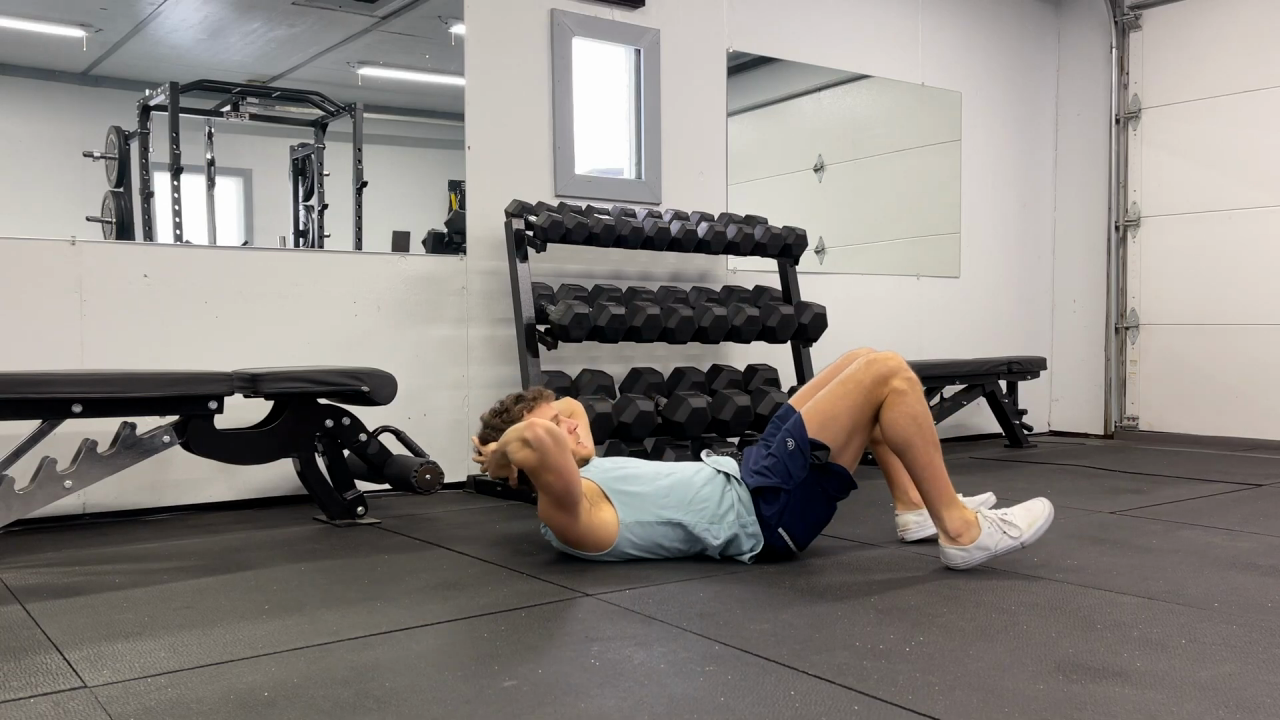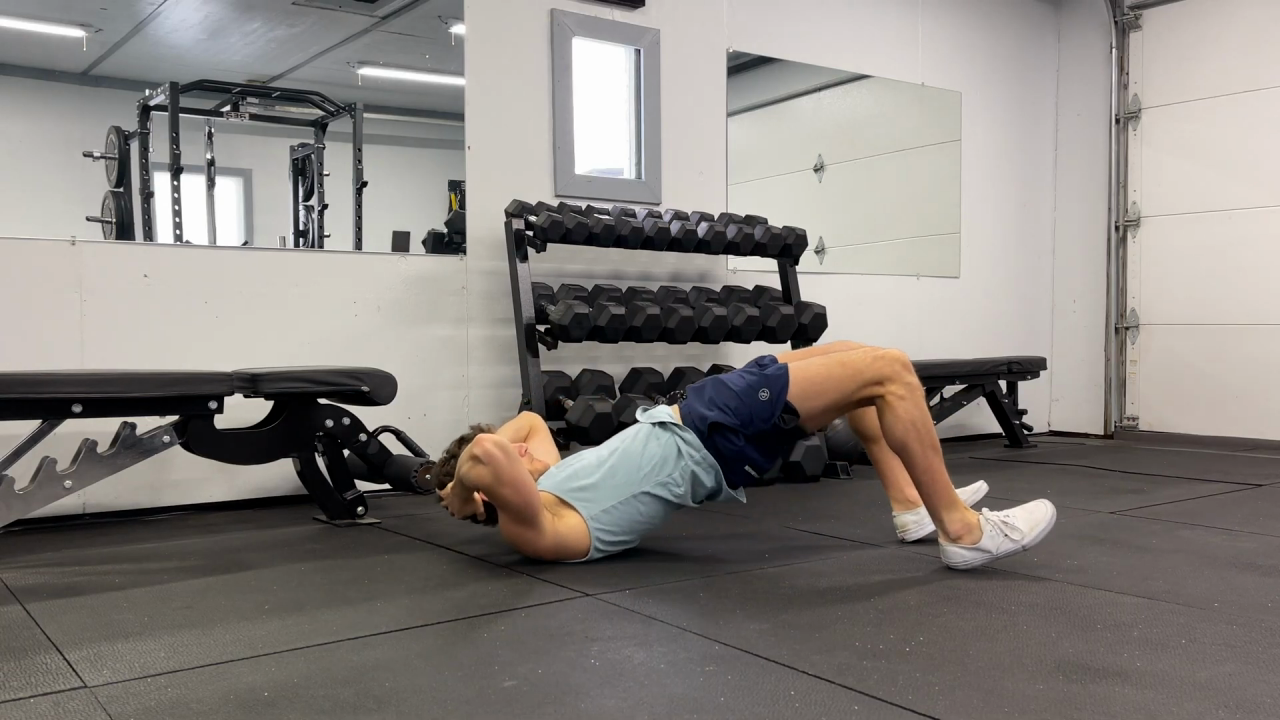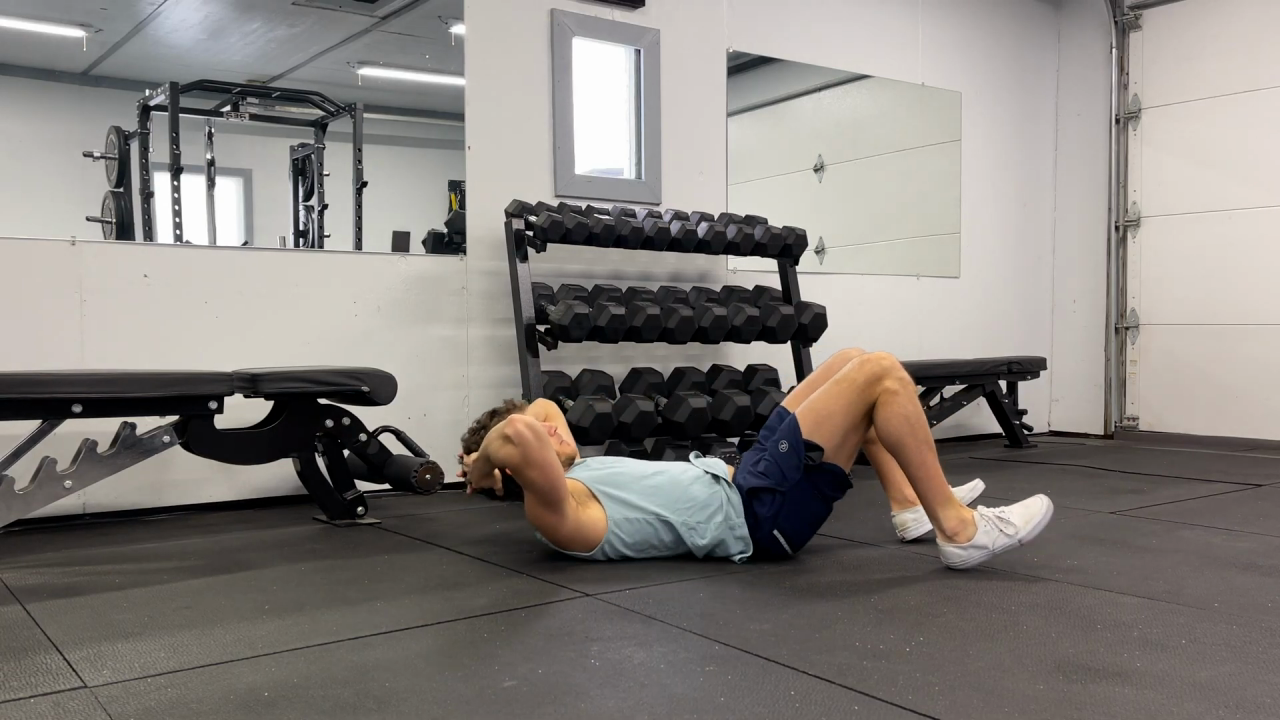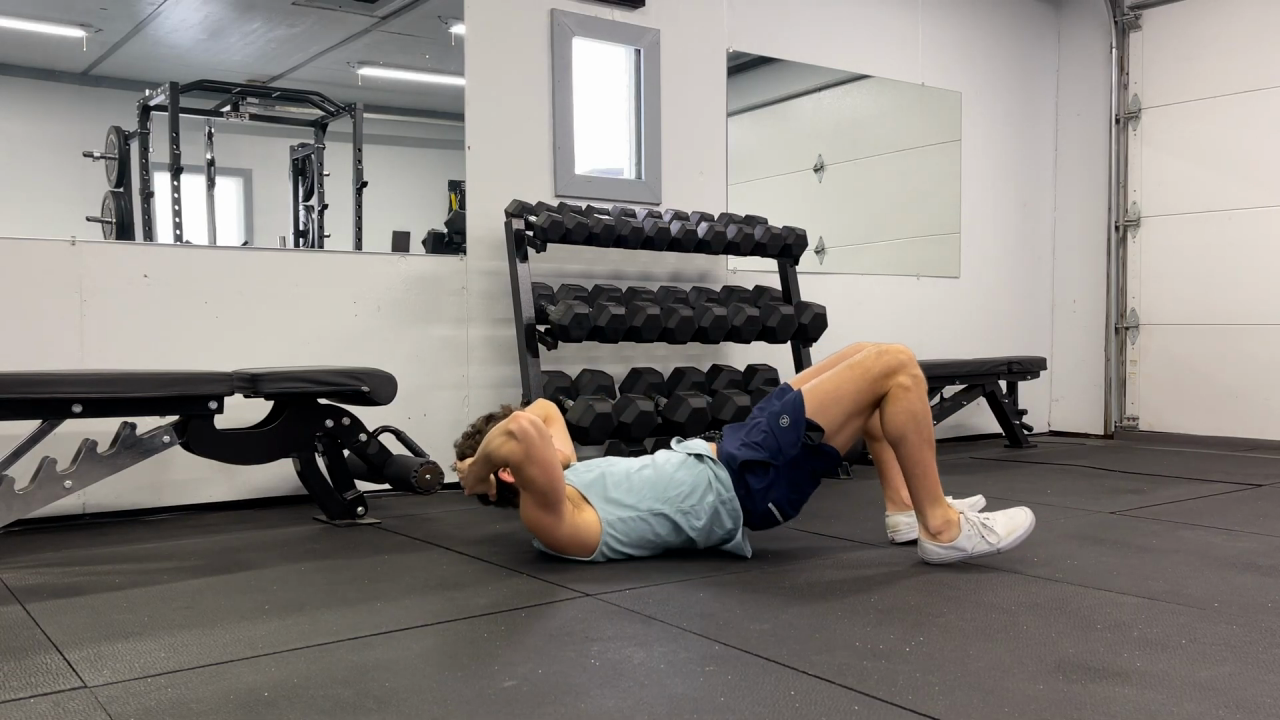
dt=0.5s
person 1, frame 1
left shoulder: (582, 481)
right shoulder: (567, 516)
left elbow: (572, 404)
right elbow: (540, 440)
left wrist: (508, 439)
right wrist: (504, 453)
left hip: (744, 478)
right hip: (764, 504)
left knee: (870, 366)
right knee: (892, 373)
left ankle: (916, 509)
right ankle: (962, 530)
person 1, frame 2
left shoulder: (550, 483)
right shoulder: (534, 530)
left elbow: (529, 419)
right elbow: (490, 452)
left wrist: (476, 455)
right wrist: (462, 485)
left hip: (703, 414)
left knee: (859, 361)
right knee: (893, 372)
left ankle: (912, 505)
right ankle: (962, 530)
person 1, frame 3
left shoulder: (572, 479)
right shoulder: (558, 516)
left elbow: (543, 406)
right elbow: (518, 432)
left wrist: (484, 461)
right wrist: (480, 470)
left hip: (739, 482)
right hip: (762, 512)
left knee: (855, 363)
right knee: (882, 373)
left ankle: (911, 507)
right ankle: (958, 529)
person 1, frame 4
left shoulder: (566, 485)
right shoulder: (552, 522)
left elbow: (545, 407)
right elbow: (522, 429)
right wrist: (478, 470)
left hip: (729, 457)
right hip: (747, 480)
left knee: (866, 359)
right knee: (897, 366)
left ankle: (907, 511)
right ankle: (942, 528)
